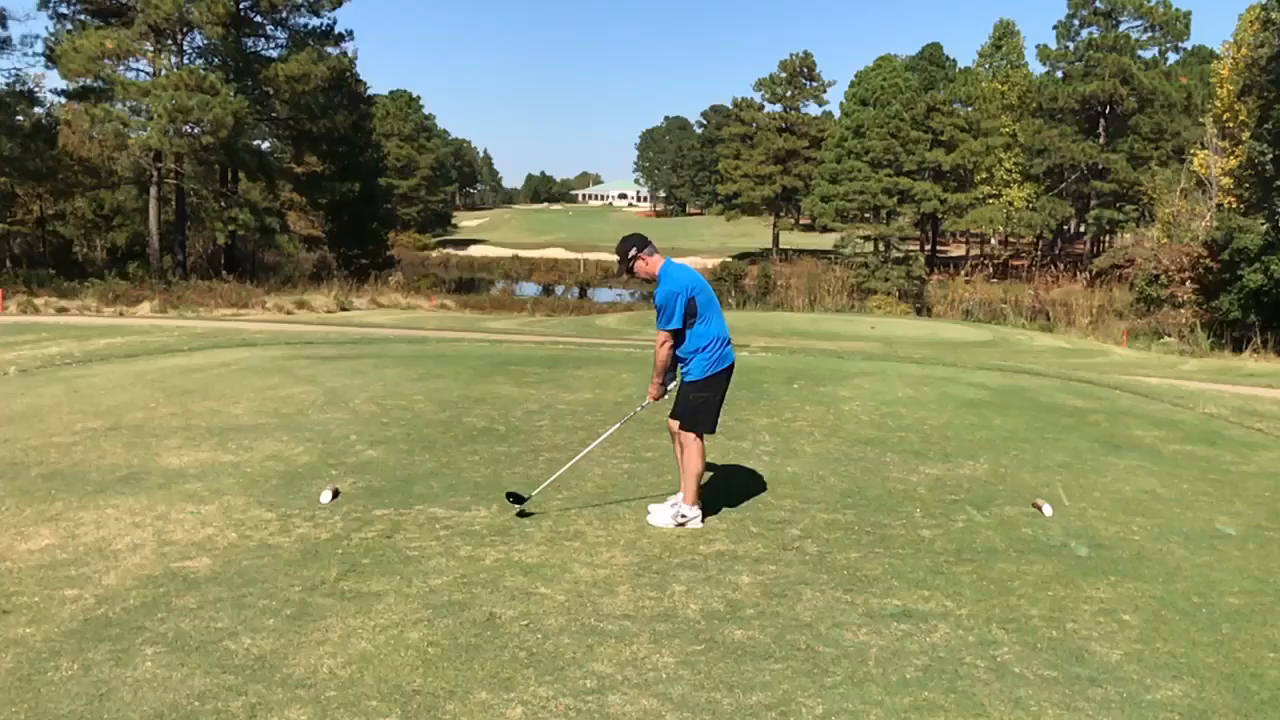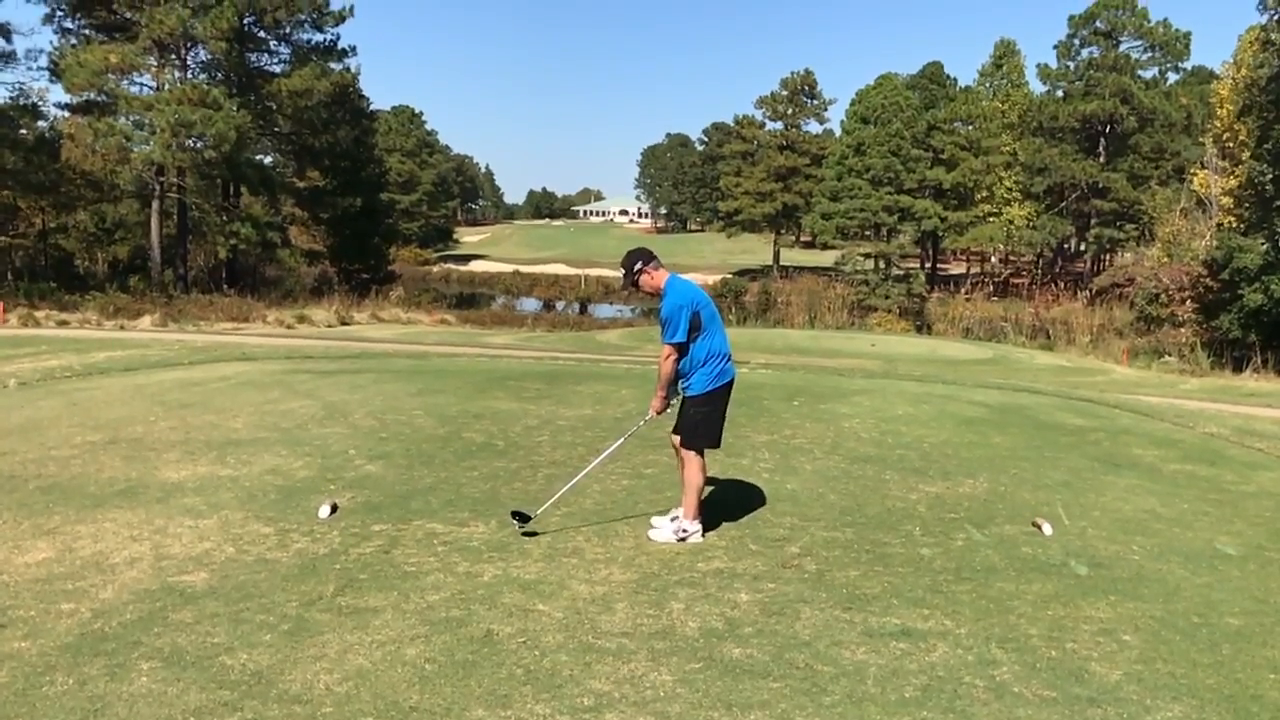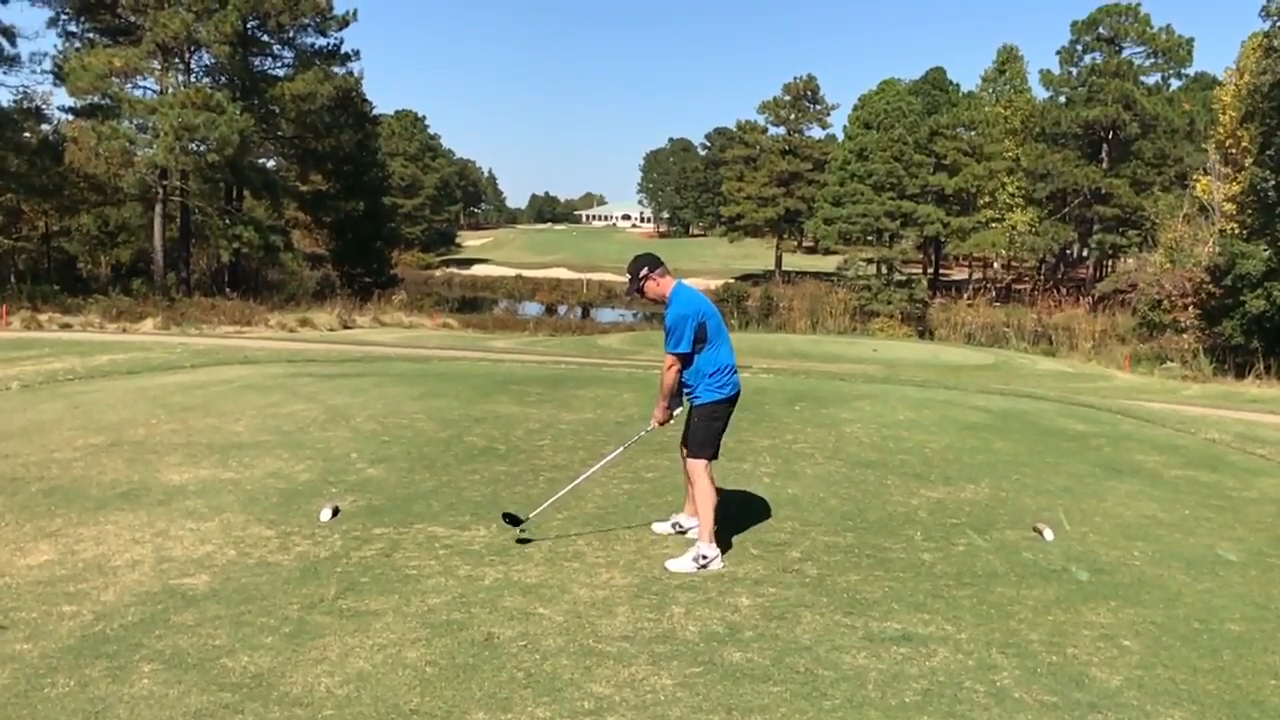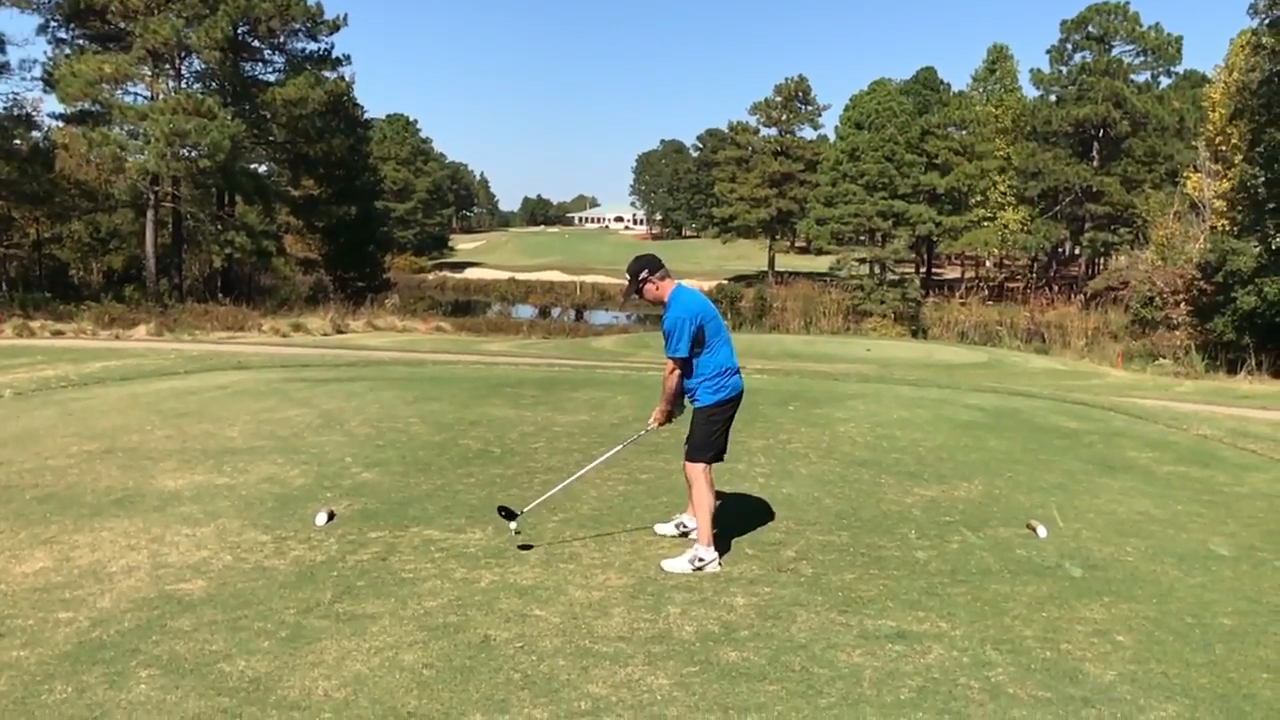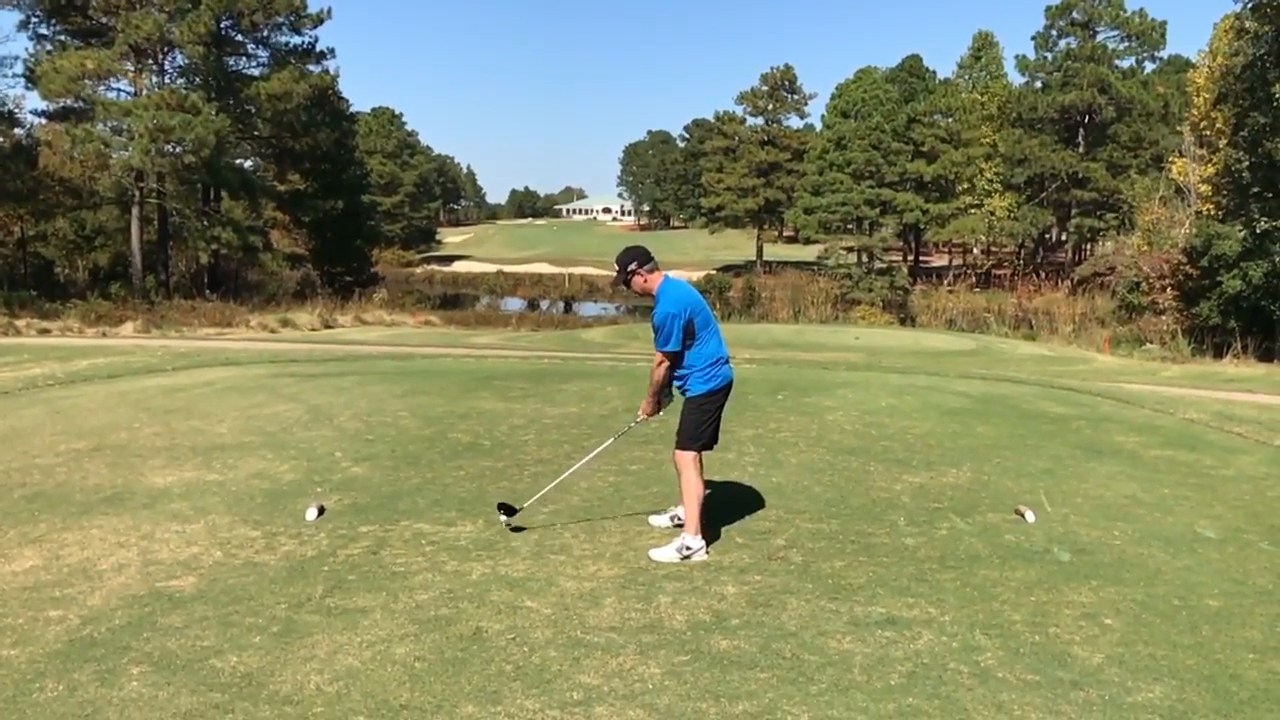
dt=1s
person 1, frame 1
left shoulder: (669, 286)
right shoulder: (677, 271)
left elbow: (665, 342)
left wrist: (656, 382)
right wrist: (667, 376)
left hip: (706, 365)
right hip: (705, 362)
left knee: (690, 434)
right knee: (677, 426)
left ankle: (690, 510)
right ankle: (685, 496)
person 1, frame 2
left shoulder: (675, 300)
right shoulder: (680, 289)
left elbow: (670, 355)
left wrist: (660, 395)
right wrist: (668, 390)
left hip: (707, 381)
right hip: (704, 379)
left knee: (690, 451)
right knee: (680, 443)
left ankle: (690, 525)
right ankle: (686, 511)
person 1, frame 3
left shoulder: (680, 308)
right shoulder: (685, 297)
left elbow: (673, 366)
left wrist: (662, 406)
right wrist: (673, 400)
left hip: (713, 392)
right hip: (712, 389)
left knee: (698, 464)
right knee: (688, 453)
left ankle: (707, 550)
right ankle: (689, 518)
person 1, frame 4
left shoulder: (678, 312)
right shoulder: (686, 296)
left elbow: (674, 369)
left wrist: (664, 408)
right wrist: (675, 401)
left hip: (715, 393)
right hip: (719, 388)
left knee: (696, 467)
right knee: (695, 456)
left ankle: (704, 552)
right ankle: (692, 519)
person 1, frame 5
left shoulder: (668, 305)
right shoulder: (674, 288)
left elbow: (662, 361)
left wrist: (650, 399)
right wrist: (663, 391)
left hip: (705, 383)
right hip: (708, 379)
left knee: (685, 456)
right knee: (689, 451)
left ankle: (692, 541)
right ankle: (687, 510)
